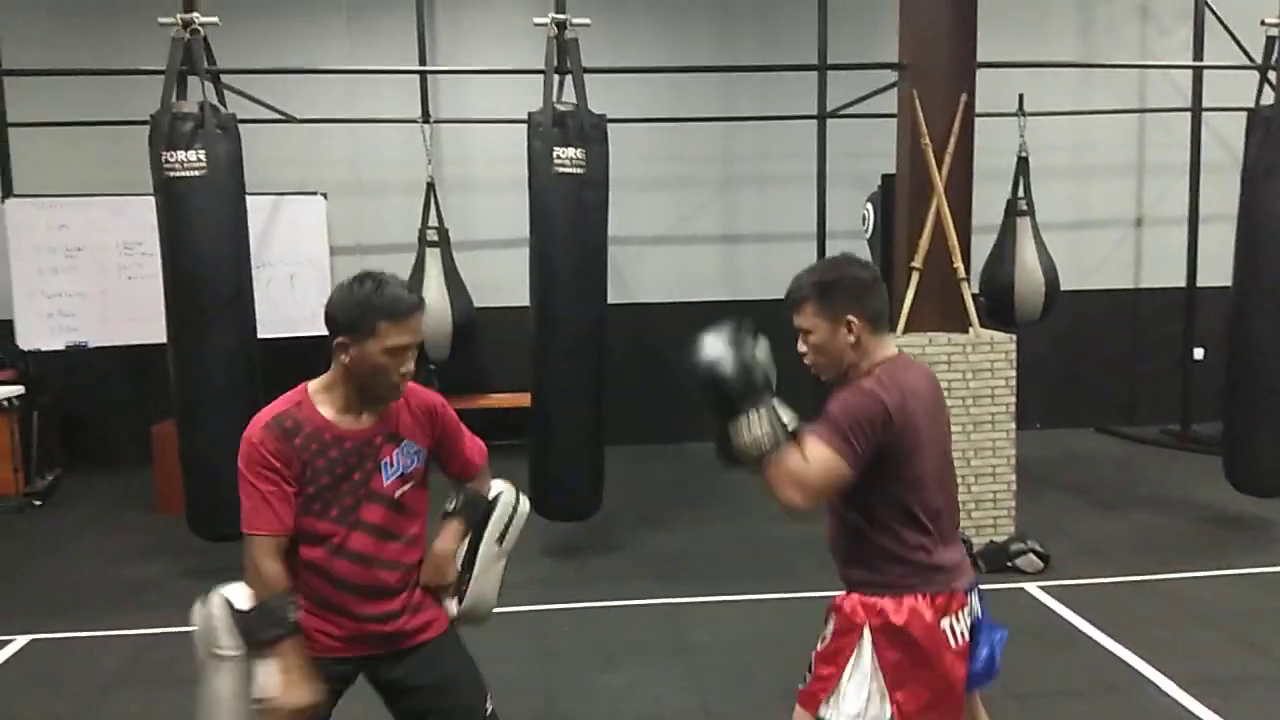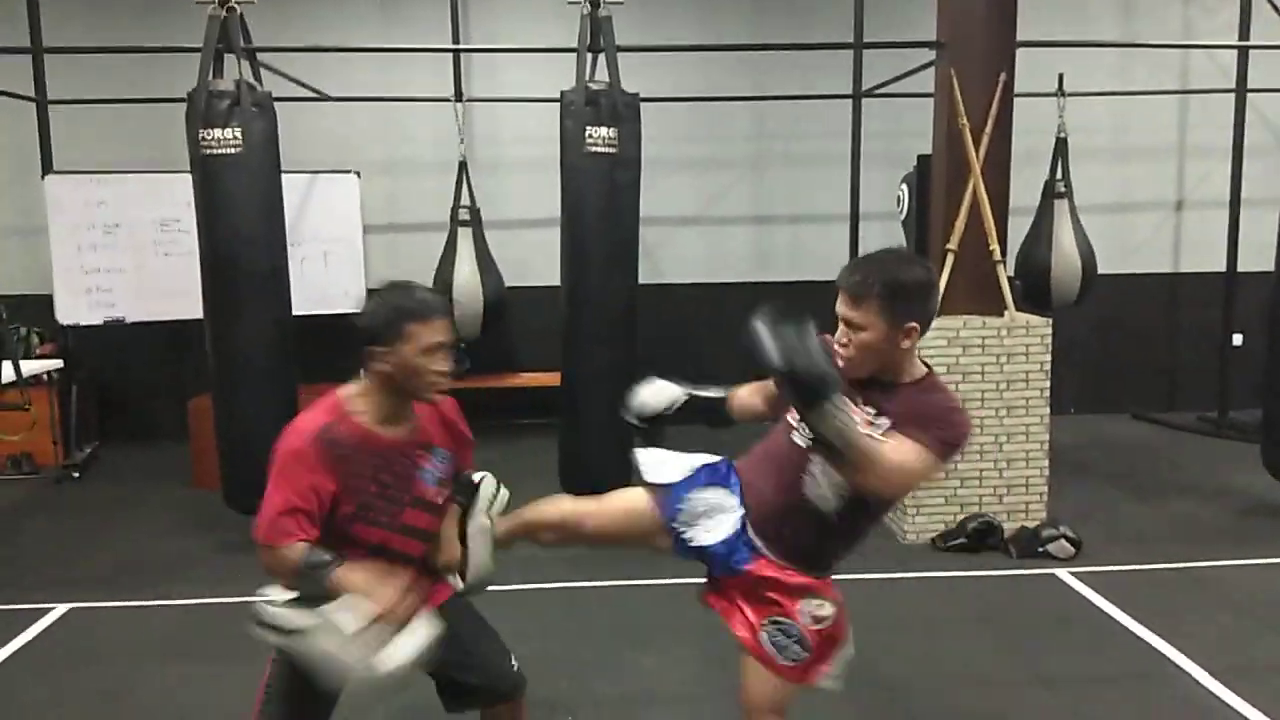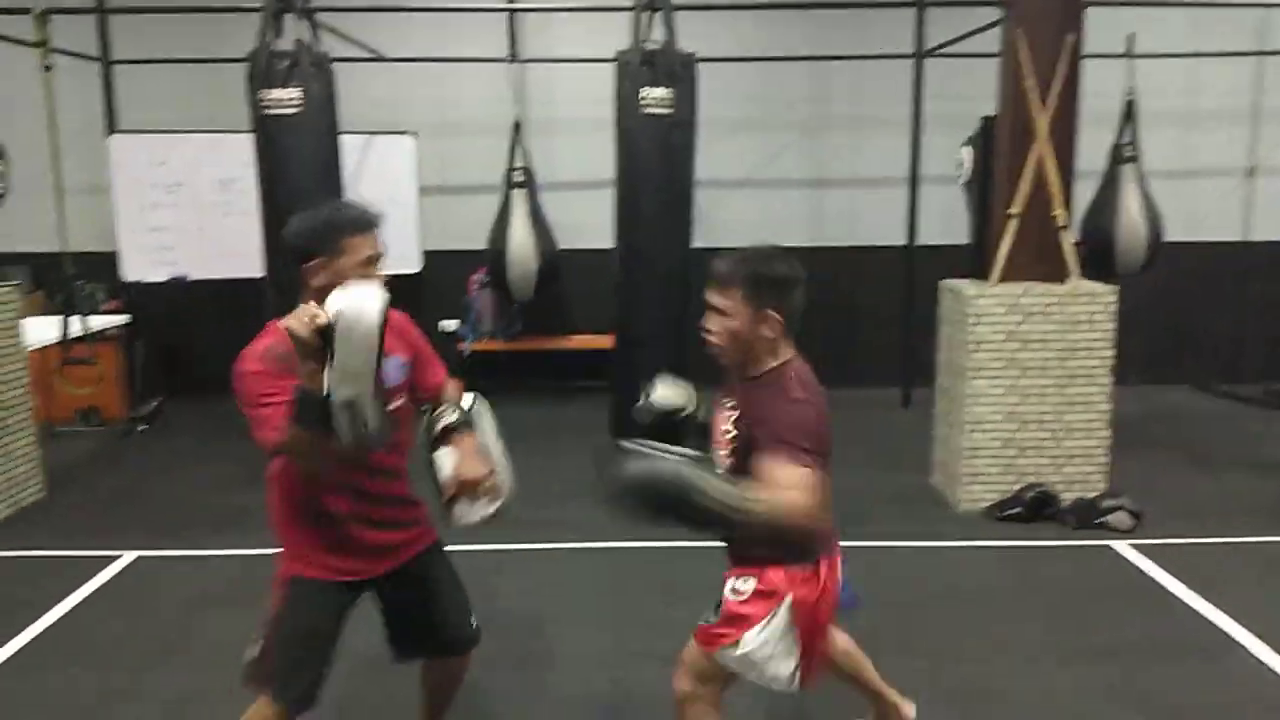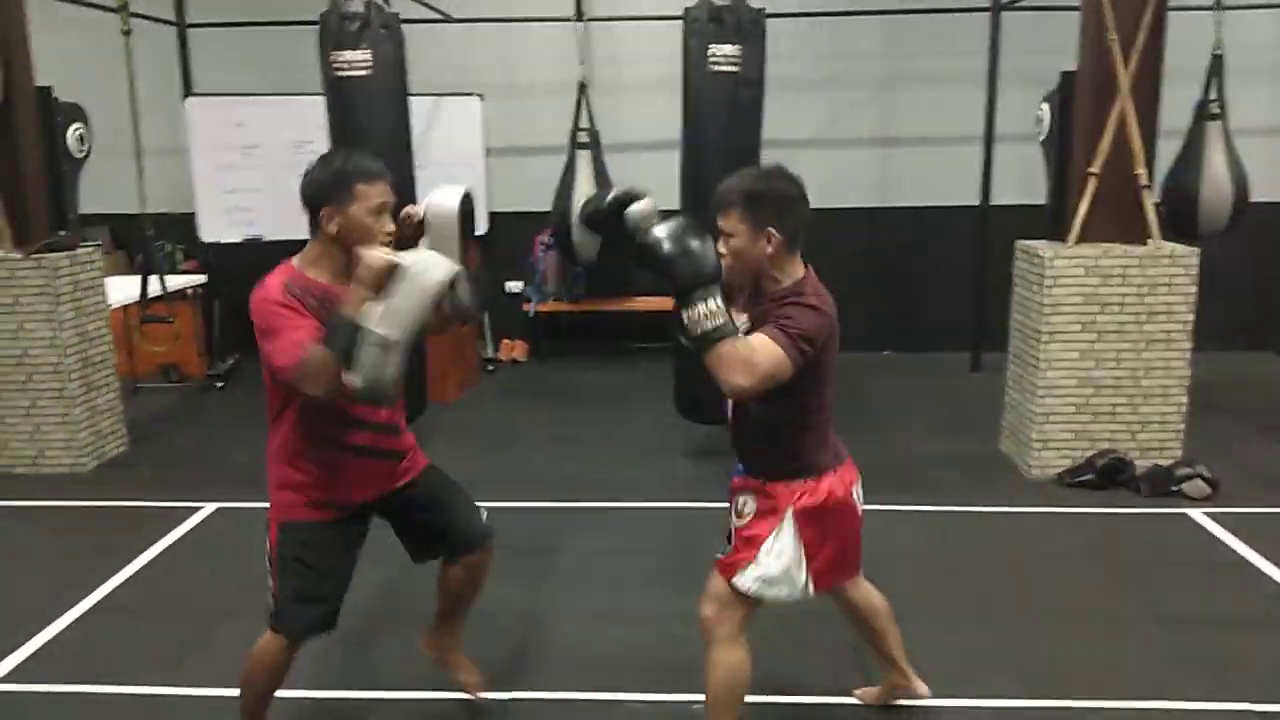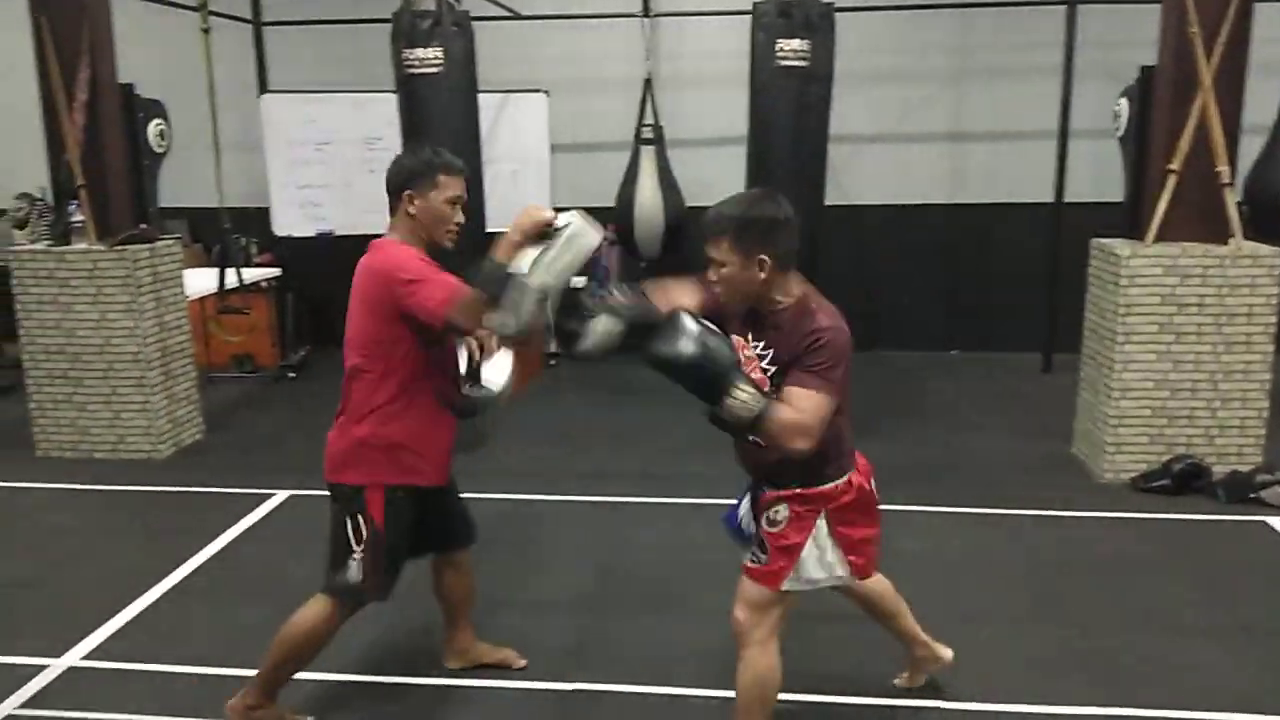
dt=0.5s
person 1, frame 1
left shoulder: (424, 408)
right shoulder: (273, 434)
left elbow: (476, 473)
right elbow: (264, 558)
left wrist: (453, 534)
right wrist: (288, 669)
left hip: (412, 622)
right hip: (313, 633)
person 1, frame 2
left shoulder: (439, 412)
right shoulder: (314, 440)
left elbow: (460, 476)
right elbow: (280, 550)
left wrist: (452, 527)
right wrist: (359, 583)
left hip: (419, 593)
person 1, frame 3
left shoulder: (395, 328)
right shoulder: (264, 361)
left elbow: (442, 389)
right elbow: (309, 461)
left wrist: (466, 446)
right wrist: (310, 368)
left hip: (404, 535)
right hip: (321, 554)
left knee: (456, 642)
person 1, frame 4
left shoulder: (386, 273)
right shoulder: (281, 295)
right elbow: (319, 381)
right wrist: (363, 295)
left hip: (396, 463)
right hip: (314, 485)
left knee: (472, 545)
right knee: (292, 627)
left ankle: (444, 639)
person 1, frame 5
left shoulder: (408, 264)
right shoulder: (394, 264)
left elbow: (460, 325)
right elbow: (465, 311)
left wrist: (477, 336)
right wrist: (513, 240)
left hip: (418, 455)
right hip: (377, 463)
left knee: (454, 543)
right knee: (344, 597)
left ankle: (462, 644)
person 2, frame 1
left shoulder: (867, 400)
right shoulder: (912, 376)
left elbow: (801, 488)
left wrist: (747, 405)
right wrist: (788, 430)
left hip: (893, 607)
right hip: (945, 589)
person 2, frame 2
left shoulder: (939, 418)
right shoulder: (828, 362)
left elbow: (886, 480)
right elbow: (763, 400)
left wrist: (820, 397)
right wrist: (691, 400)
left hip: (792, 576)
right hip: (729, 503)
right knee: (583, 520)
right ankle: (496, 532)
person 2, frame 3
left shoulder: (788, 403)
right shoulder: (755, 371)
left elbow: (797, 511)
left hip: (780, 574)
right hip: (783, 561)
right knee: (817, 636)
person 2, frame 4
left shoulder: (806, 313)
right shoulder: (771, 280)
left elbow: (738, 377)
right elbow: (703, 276)
left wrist: (697, 293)
right wrist: (643, 218)
left hip: (797, 493)
right hip: (820, 475)
left knee: (720, 619)
right knee: (843, 581)
person 2, frame 5
left shoulder: (821, 332)
right shoulder: (746, 298)
left elbow: (797, 436)
right elbow: (679, 295)
left wrist: (721, 381)
right wrist: (630, 302)
left hip: (815, 493)
right hip: (784, 483)
left knee: (752, 620)
right knee: (847, 572)
right ankle: (925, 650)
